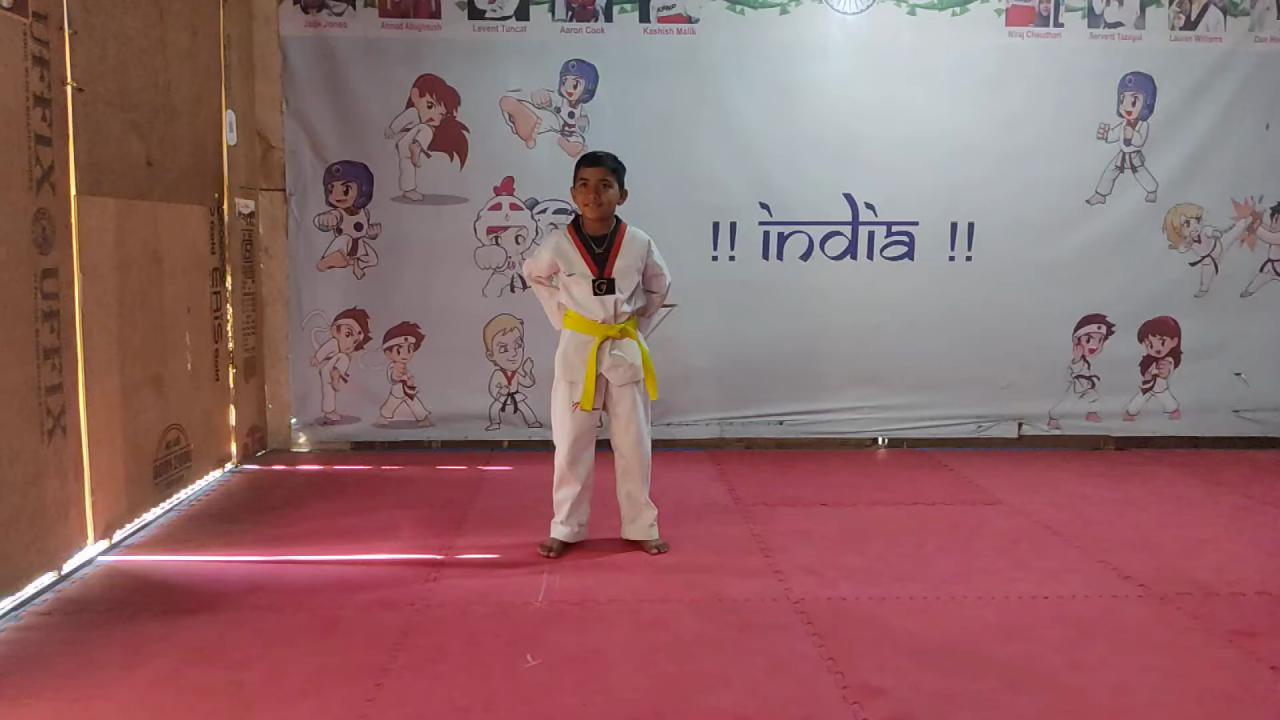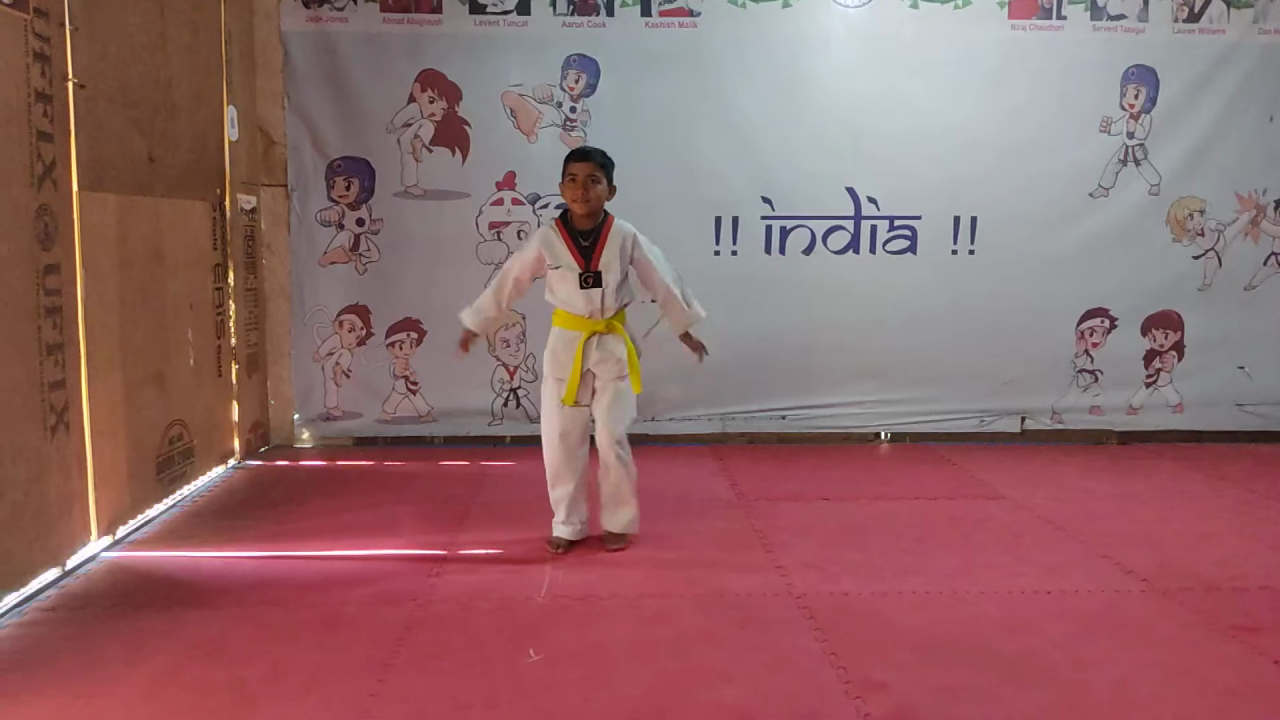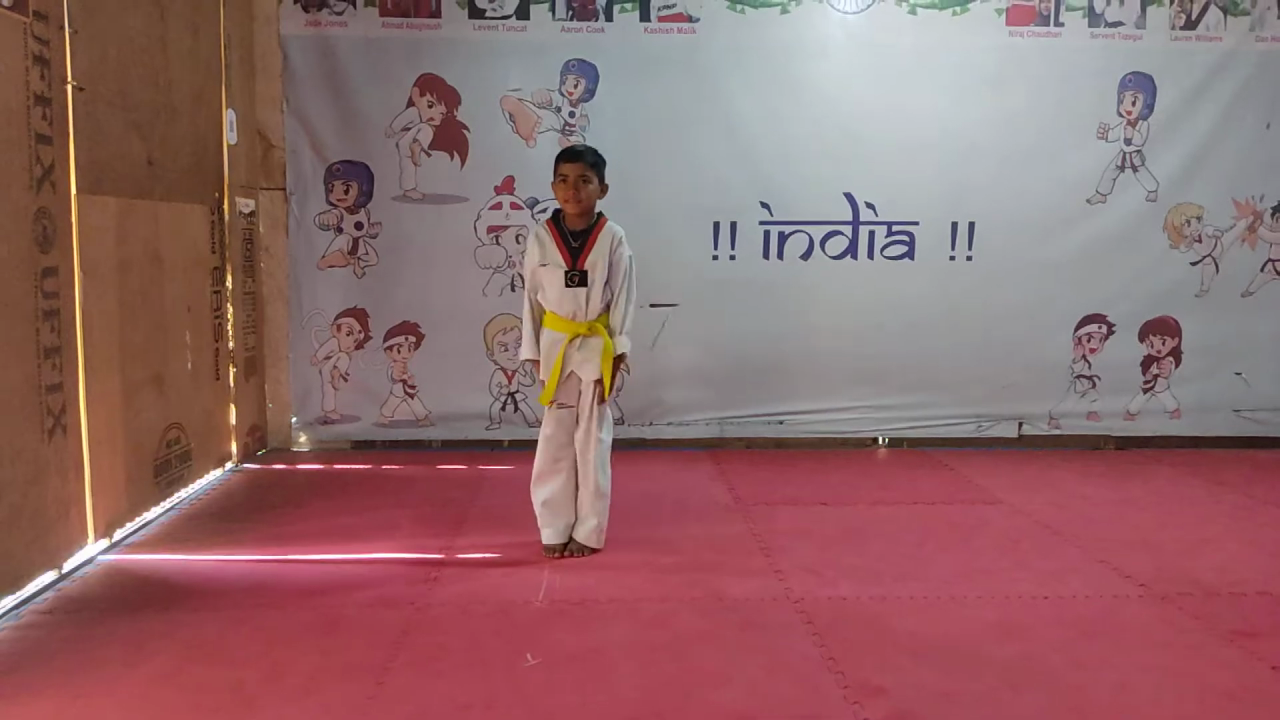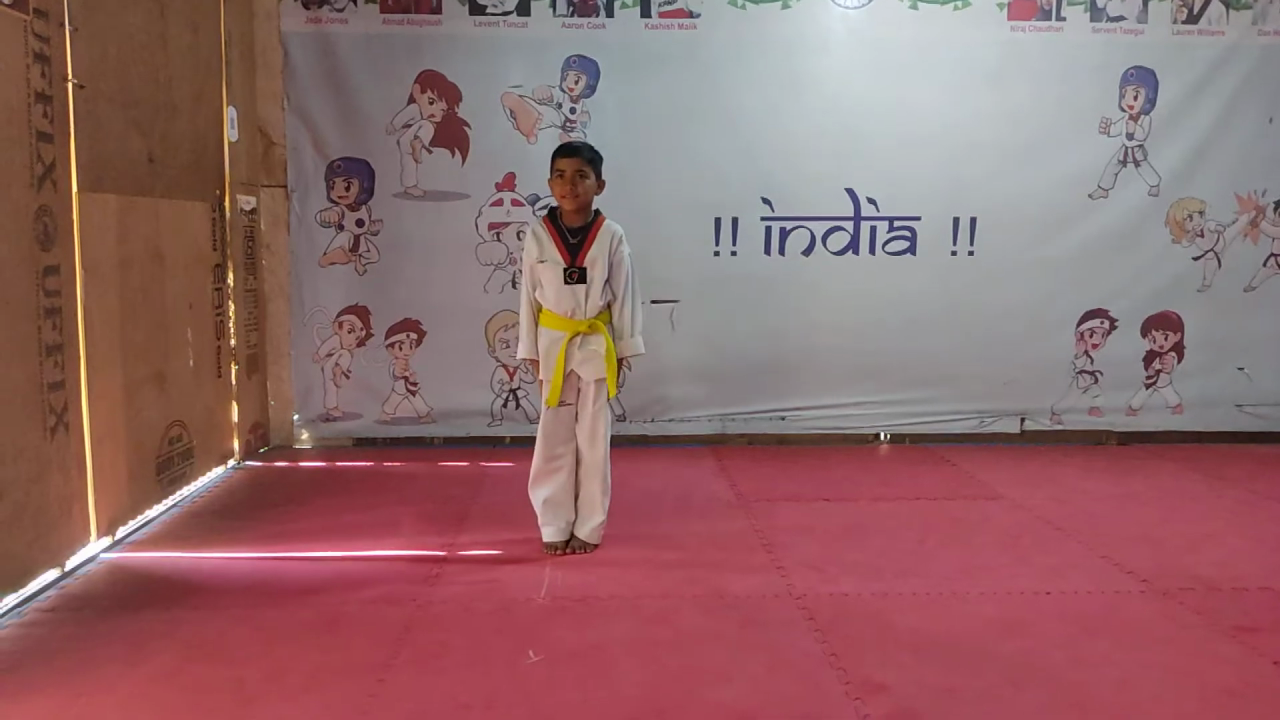
dt=0.2s
person 1, frame 1
left shoulder: (639, 244)
right shoulder: (558, 245)
left elbow: (659, 286)
right elbow: (535, 279)
left wrist: (634, 321)
right wrist: (564, 316)
left hip: (624, 351)
right hip: (577, 351)
left knee: (634, 444)
right knee: (571, 444)
left ankle: (642, 527)
right ankle: (566, 528)
person 1, frame 2
left shoulder: (626, 237)
right shoulder: (546, 240)
left elbow: (661, 279)
right elbow: (509, 280)
left wrist: (685, 327)
right wrist: (475, 324)
left hip: (611, 346)
right hip: (565, 345)
left knee: (612, 439)
right knee: (560, 440)
left ankle: (617, 521)
right ankle: (567, 524)
person 1, frame 3
left shoulder: (613, 239)
right shoulder: (541, 239)
left elbow: (622, 301)
right elbow: (532, 301)
left wrist: (615, 359)
right wrist: (536, 356)
left hip: (595, 349)
right hip: (555, 348)
left knee: (592, 445)
right knee: (554, 444)
left ankle: (587, 532)
right ankle: (556, 531)
person 1, frame 4
left shoulder: (612, 237)
right shoulder: (538, 236)
left elbow: (624, 299)
right elbow: (529, 298)
left wrist: (621, 357)
right wrist: (533, 355)
left hip: (597, 347)
right hip: (553, 346)
left knee: (593, 441)
right knee: (554, 442)
left ankle: (588, 529)
right ankle: (556, 528)
